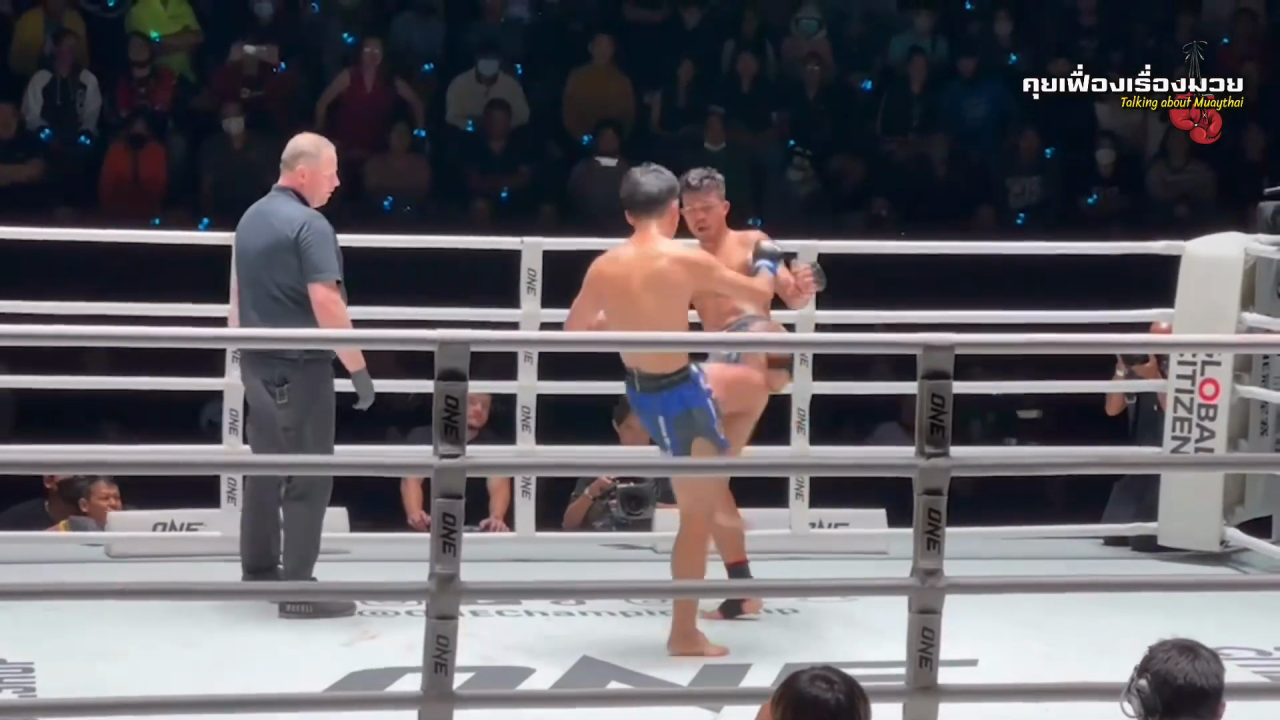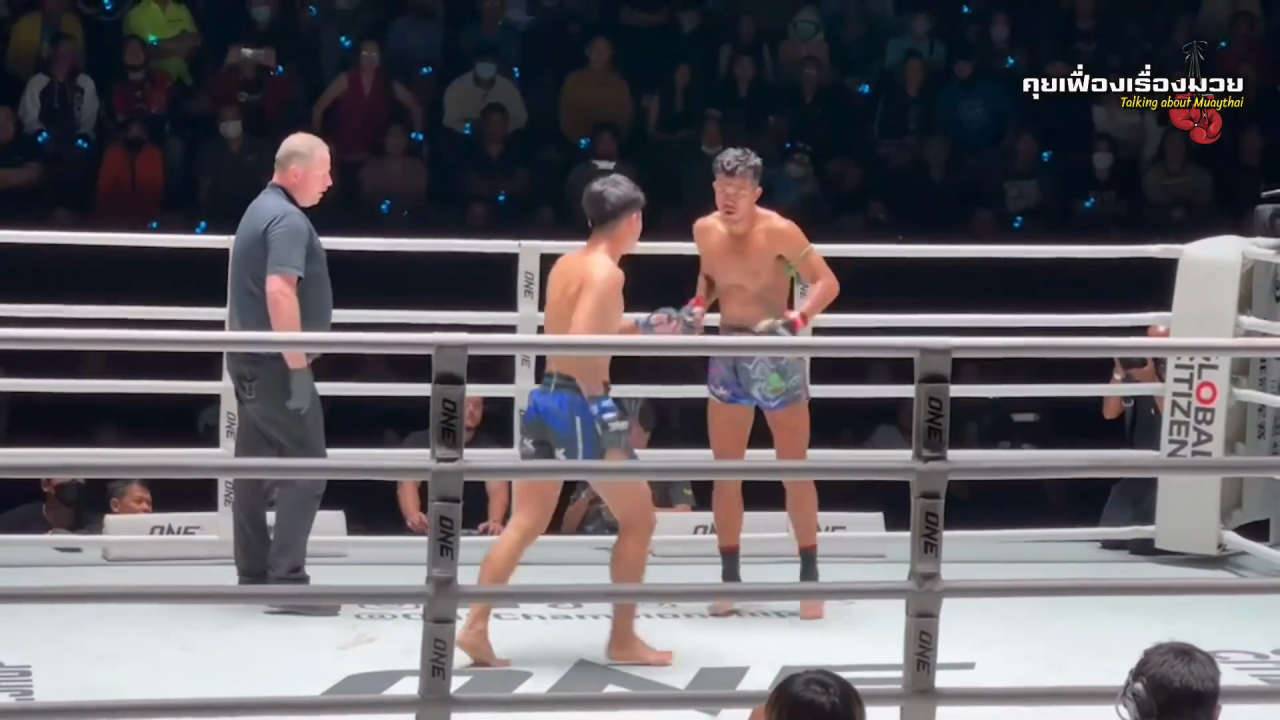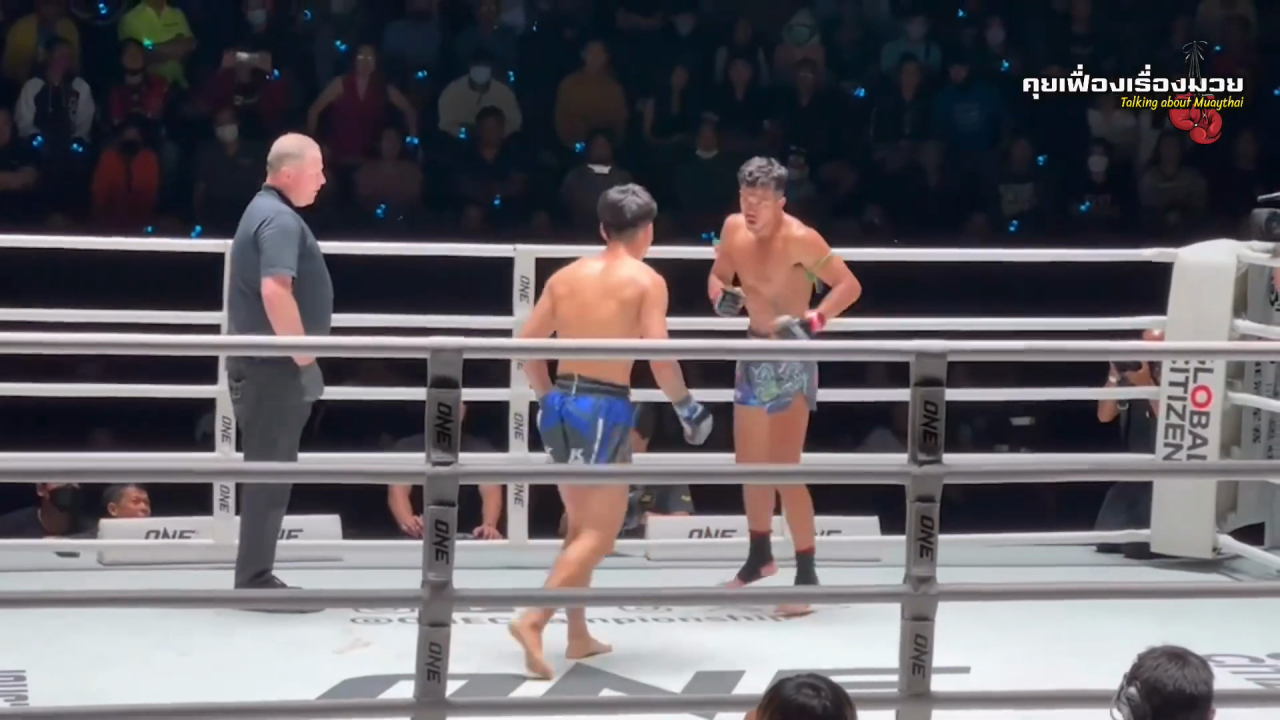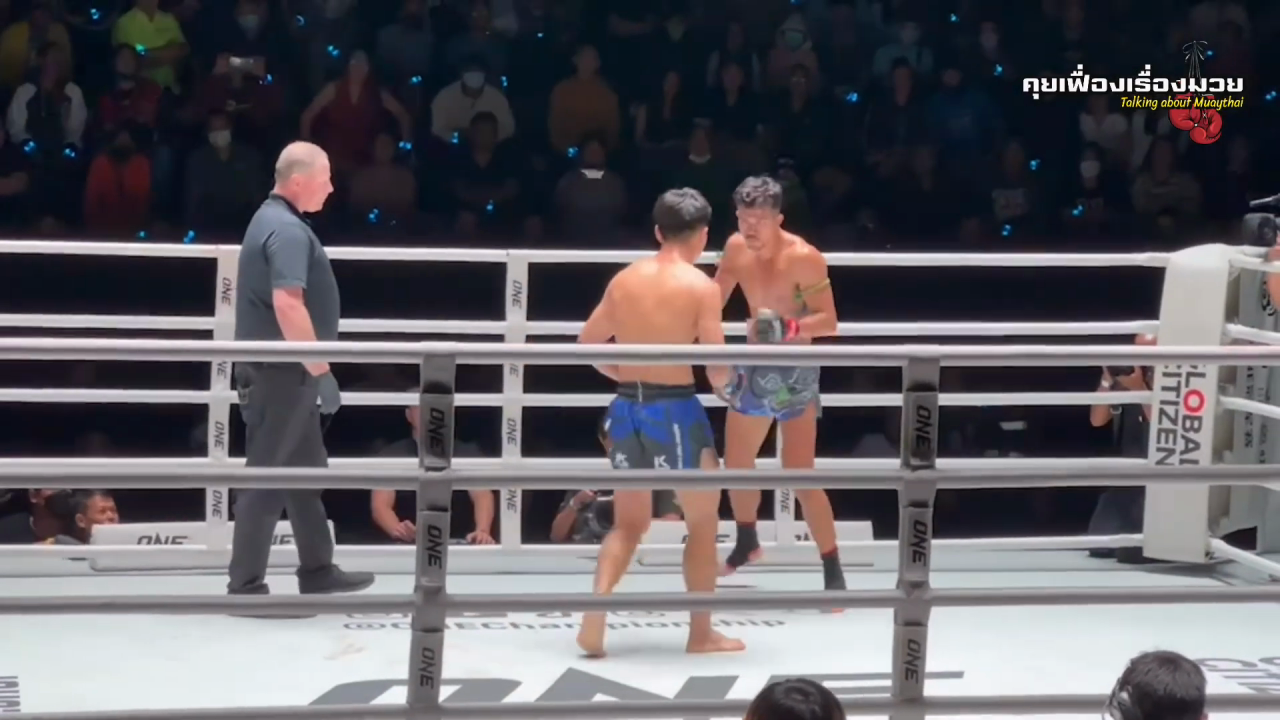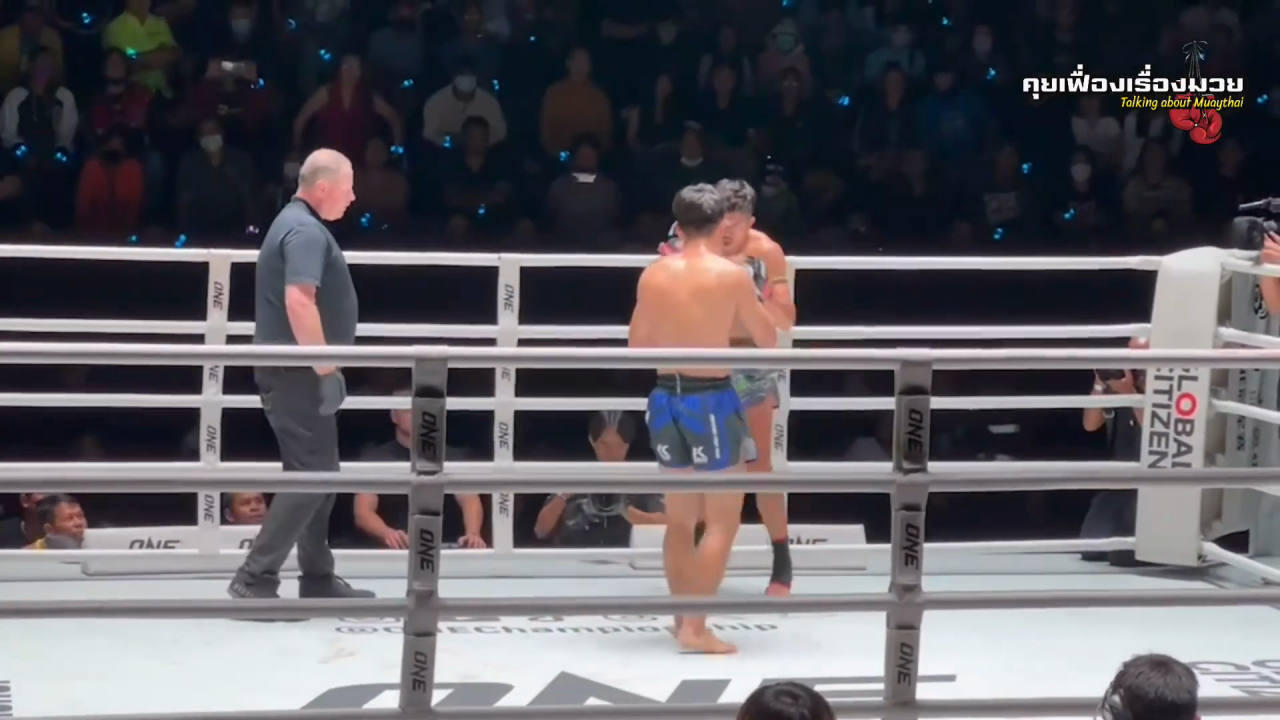
dt=0.4s
person 1, frame 1
left shoulder: (602, 267)
right shoulder: (684, 259)
left elbow: (574, 328)
right elbow: (757, 293)
right wrist: (768, 267)
left hip: (638, 388)
right hip: (676, 393)
right knee: (697, 515)
right ankle: (684, 632)
person 1, frame 2
left shoulder: (567, 264)
right shoulder: (606, 273)
right elbow: (579, 342)
left wrist: (645, 327)
right wrist: (603, 401)
left hip: (545, 399)
right hip: (578, 408)
left knee: (525, 525)
right knee: (638, 519)
left ankle: (475, 628)
right ankle: (623, 638)
person 1, frame 3
left shoulder: (566, 275)
right shoulder: (647, 281)
left elbow: (527, 344)
right elbow: (660, 358)
right wrist: (686, 406)
left hip: (560, 402)
right hip: (605, 408)
left knee: (585, 522)
right knee: (599, 533)
left ankle: (577, 634)
right ankle: (532, 621)
person 1, frame 4
left shoulder: (624, 279)
right shoulder: (700, 286)
left elbow: (589, 343)
right elbow: (716, 363)
right wrist: (726, 383)
left hip: (627, 408)
right hip: (674, 410)
left knee: (628, 523)
right knee: (704, 523)
left ankle: (594, 620)
right ankle: (701, 632)
person 1, frame 5
left shoulder: (652, 276)
right shoulder: (732, 275)
left elbow: (638, 342)
right elbow: (768, 340)
right wrist: (755, 301)
left hip: (665, 398)
right hip: (711, 400)
left knee: (679, 519)
right knee: (723, 520)
left ankle: (684, 616)
right ankle: (695, 627)
person 2, frame 1
left shoulder: (252, 217)
right shoulder: (309, 225)
left elbow: (239, 290)
right elbow: (326, 301)
right wrist: (359, 368)
left hip: (257, 361)
right hip: (300, 365)
left knee: (268, 468)
right knee: (308, 475)
left ankle: (259, 570)
person 2, frame 2
left shoulder: (261, 210)
right shoulder: (288, 219)
right elbow: (280, 292)
right wrist: (299, 366)
left hip: (250, 358)
right hip: (274, 362)
right knee: (305, 465)
left ankle: (254, 575)
right ankle: (286, 578)
person 2, frame 3
left shoulder: (264, 211)
right shoulder: (280, 220)
right elbow: (275, 292)
right wrist: (306, 360)
left hip: (262, 360)
right hip: (272, 364)
left knee: (267, 467)
right knee: (270, 469)
left ankle: (254, 573)
right ankle: (253, 580)
person 2, frame 4
left shoulder: (272, 218)
right shoulder: (287, 229)
right elbow: (287, 305)
left wrist: (311, 370)
right wrist: (321, 372)
left hip: (280, 369)
right hip: (276, 371)
left knee: (307, 469)
right knee: (267, 475)
left ankle: (318, 570)
right ankle: (245, 584)
person 2, frame 5
left shoulder: (295, 223)
right shoulder: (306, 230)
right elbow: (298, 302)
left wrist: (324, 368)
right wrist: (327, 370)
left hip: (297, 371)
right hip: (298, 373)
left knee: (317, 474)
right knee: (312, 475)
left ankle: (318, 579)
right ankle: (255, 576)
person 3, frame 1
left shoulder: (752, 243)
left elbow: (794, 296)
left wrist: (803, 283)
left hip: (757, 346)
right hip: (718, 362)
left knee: (756, 329)
right ankle: (742, 590)
person 3, frame 2
left shoulder: (780, 230)
right shoulder: (705, 230)
left elbow: (828, 284)
left wrist: (794, 323)
right wrist: (695, 309)
left hip: (776, 355)
right hip: (728, 355)
left ankle: (809, 577)
right ankle: (729, 578)
person 3, frame 3
left shoulder: (800, 239)
right shoulder: (733, 228)
left elbow: (850, 286)
right elbow: (717, 277)
left wrist: (811, 321)
right wrist: (721, 296)
left hip: (789, 359)
right hip: (752, 353)
left knee: (783, 469)
right knee: (748, 464)
left ankle: (807, 575)
right ankle: (759, 557)
person 3, frame 4
left shoulder: (804, 258)
right shoulder: (735, 247)
left elbow: (829, 323)
right elbow: (720, 288)
left wrist: (786, 329)
left hip: (793, 371)
right hip: (753, 366)
left knee: (800, 476)
right knee: (736, 463)
left ankle: (834, 576)
right ankle: (746, 544)
person 3, frame 5
left shoulder: (766, 251)
left elbow: (786, 319)
left wrist: (762, 284)
left hip: (753, 362)
left knee: (758, 466)
left ankle: (782, 561)
person 4, frame 1
right shoulder: (1137, 372)
right elbow: (1112, 409)
left wrist: (1155, 377)
right wrist: (1121, 370)
left knee: (1145, 541)
right knee: (1112, 535)
person 4, frame 2
right shoulder: (1134, 375)
right elbow: (1110, 413)
left wrist: (1153, 381)
right wrist: (1119, 373)
left knee: (1143, 545)
right knee: (1110, 537)
person 4, frame 3
right shoulder: (1130, 379)
right elbow: (1104, 416)
left wrist: (1147, 384)
right wrist: (1114, 376)
left knee: (1138, 548)
right knee: (1105, 542)
person 4, frame 4
right shoulder: (1123, 383)
right elbow: (1097, 420)
left wrist: (1140, 388)
right wrist: (1106, 380)
left knee: (1131, 553)
right knee: (1098, 547)
person 4, frame 5
right shoulder: (1116, 385)
right elbow: (1090, 424)
left wrist: (1131, 393)
right wrist: (1099, 385)
left knee: (1123, 556)
right knee: (1091, 550)
